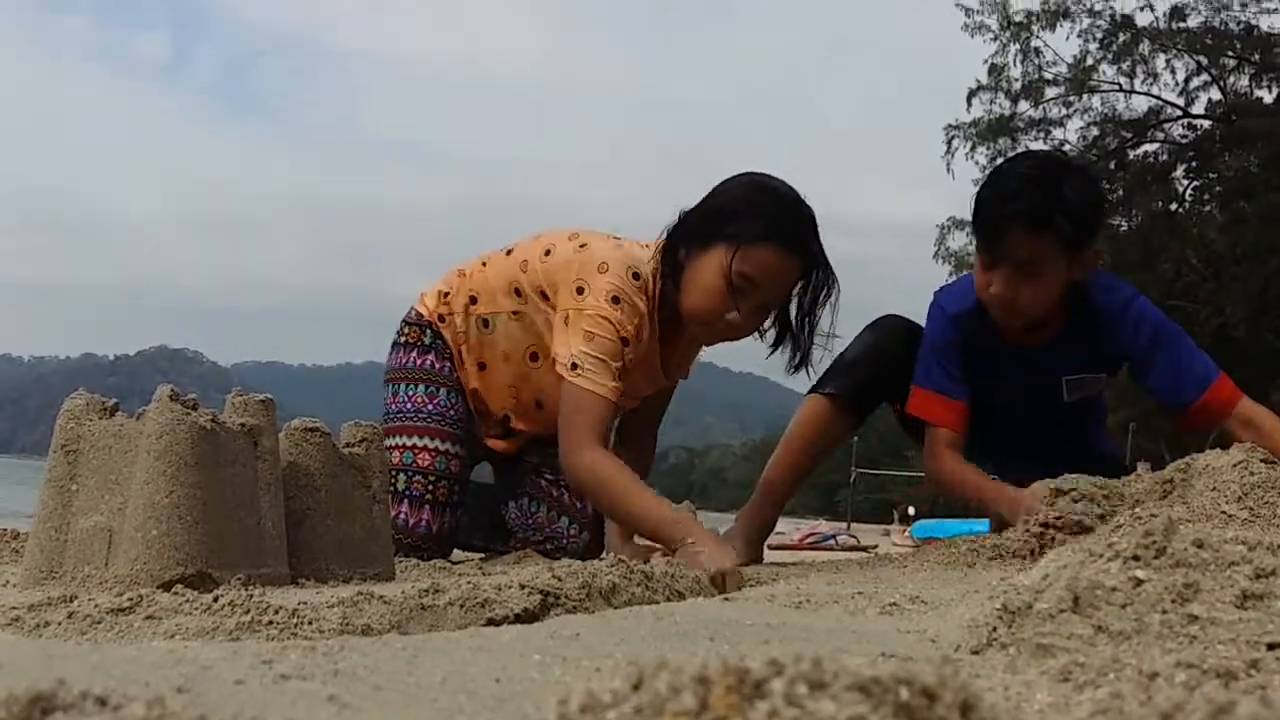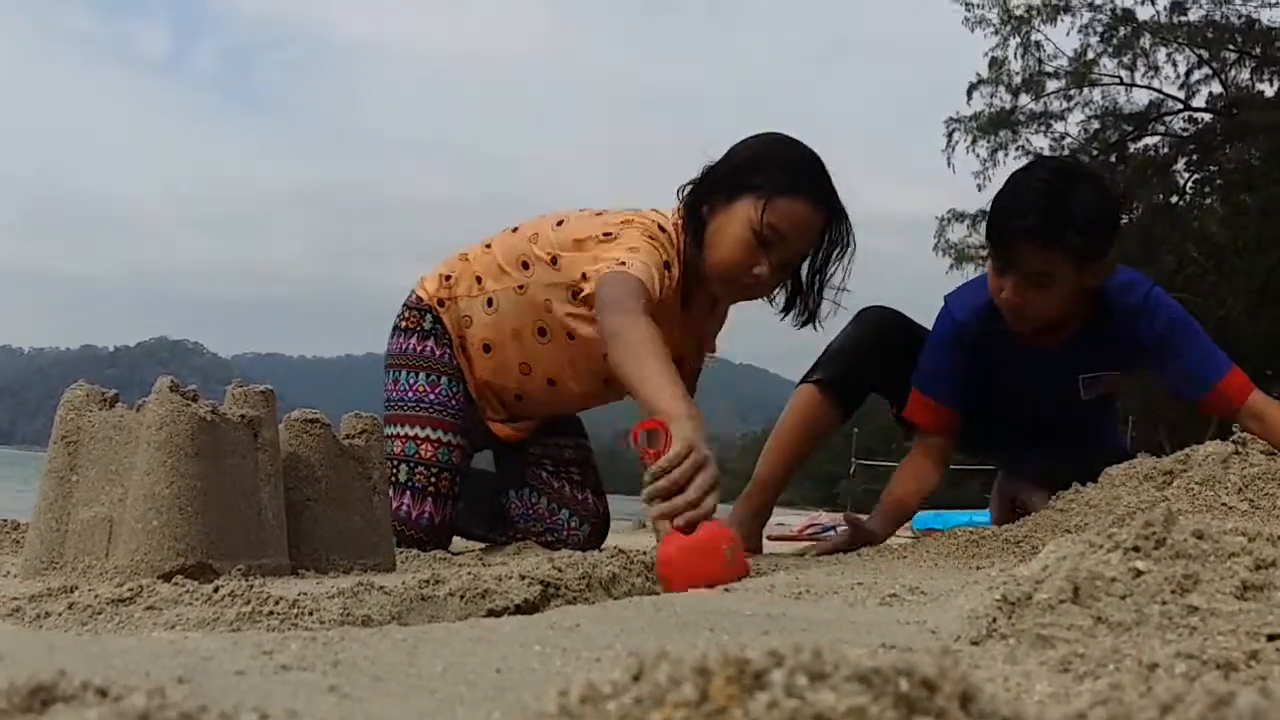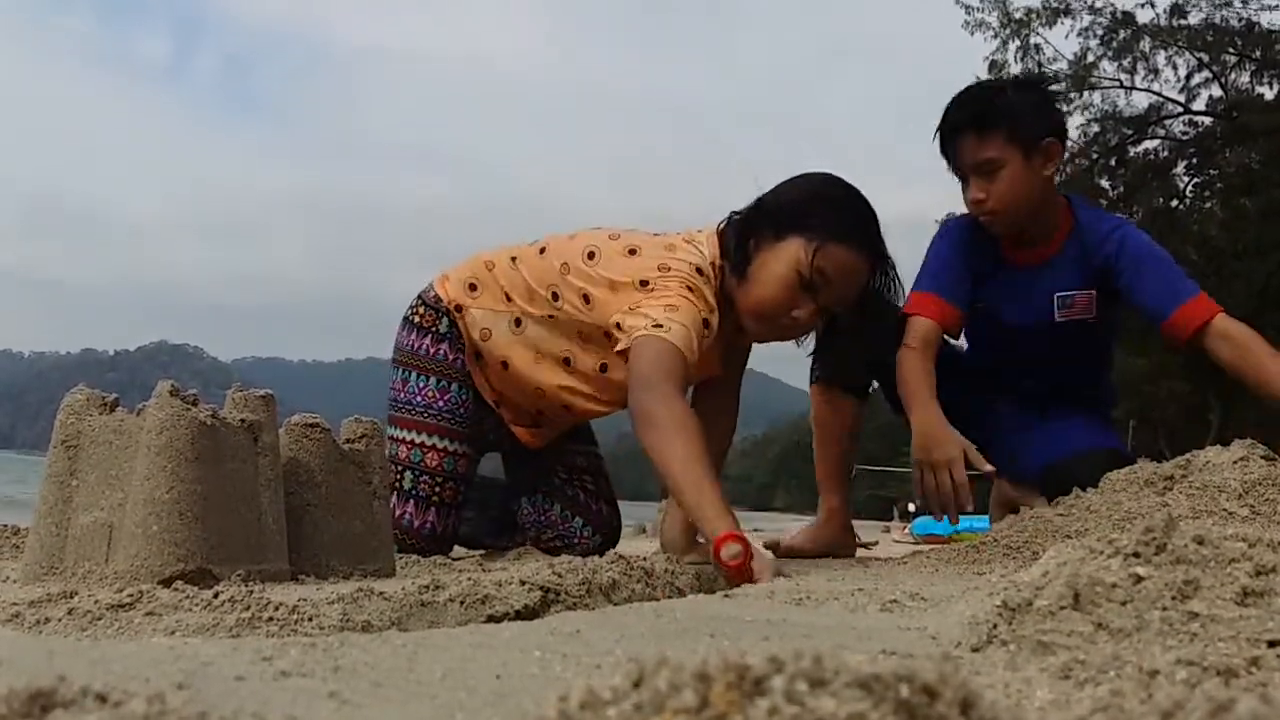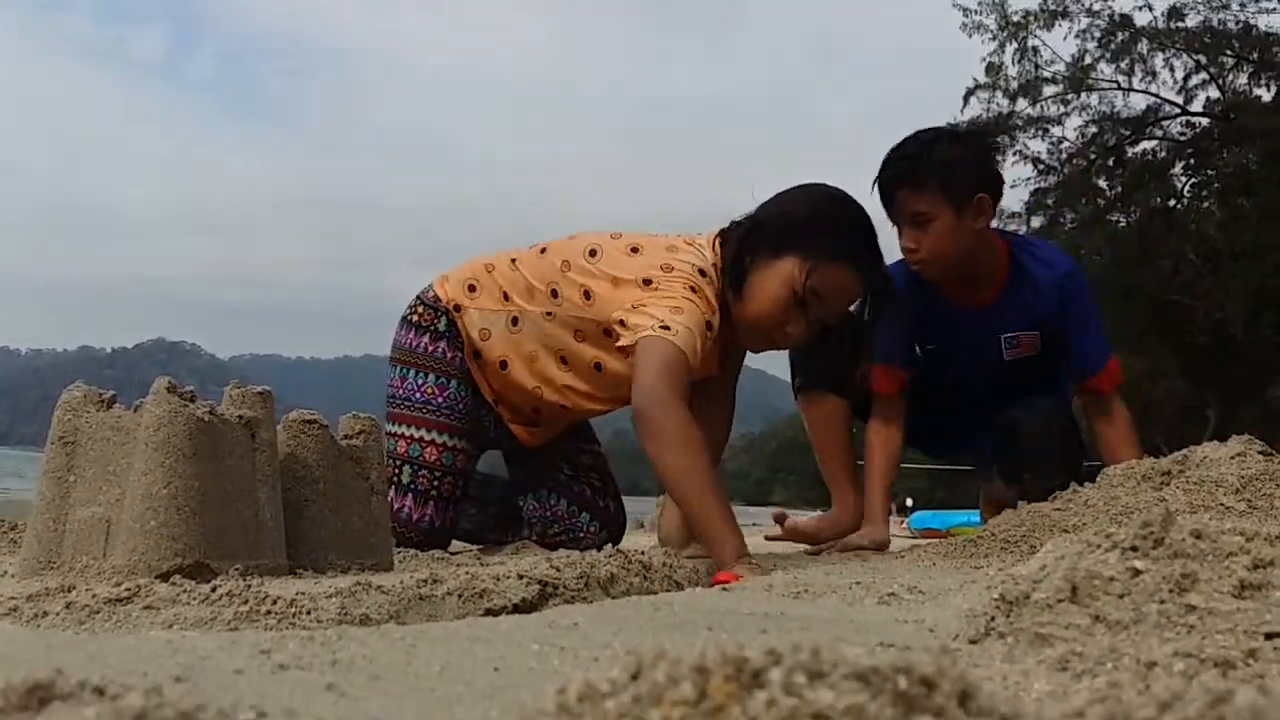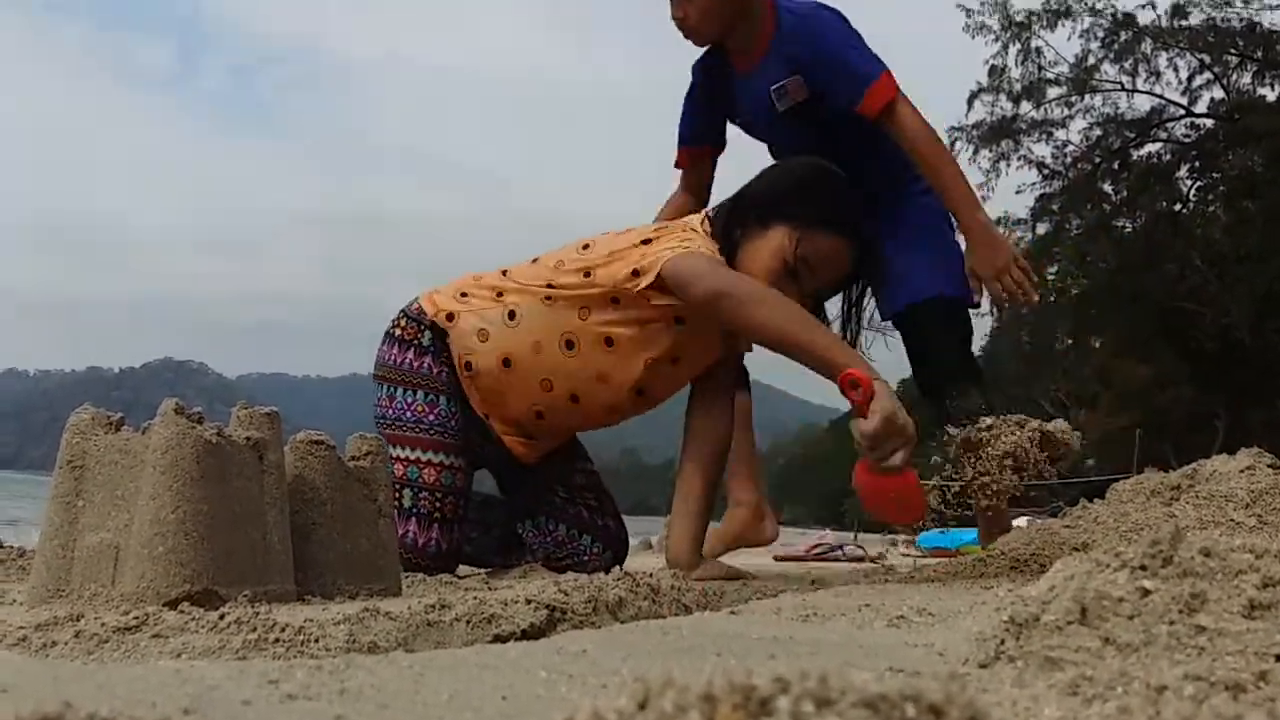
dt=0.5s
person 1, frame 1
left shoulder: (1119, 312)
right shoulder: (956, 310)
right elbow: (939, 456)
right wrist: (1017, 501)
left hip: (1069, 464)
right hip: (977, 445)
right knee: (890, 339)
left ankle: (1030, 521)
right ankle: (750, 523)
person 1, frame 2
left shoulder: (1137, 311)
right shoulder: (967, 316)
right elbow: (929, 450)
right wrist: (872, 529)
left hip: (1077, 452)
right hip: (986, 424)
right knee: (876, 333)
left ankle: (1033, 499)
right ankle: (746, 518)
person 1, frame 3
left shoulder: (1110, 243)
right shoulder: (961, 240)
left elbow: (1217, 332)
right elbow: (921, 343)
right wrist: (929, 427)
left hip: (1062, 426)
right hip: (977, 407)
left knee: (1104, 486)
left ankle: (1023, 498)
person 1, frame 4
left shoulder: (1052, 278)
right shoulder: (903, 287)
left elbow: (1105, 406)
right elbow: (886, 411)
right wrist: (875, 522)
left hip: (1026, 424)
right hip: (938, 418)
left knee: (1042, 429)
right knee: (819, 337)
left ankle: (1004, 504)
right ankle: (849, 514)
person 1, frame 5
right shoulder: (711, 77)
left elbow: (901, 120)
right elbow: (690, 194)
left wrist: (976, 225)
left hip: (895, 208)
left knee: (941, 343)
right ankle: (746, 511)
person 2, frame 1
left shoulder: (685, 325)
right shoulder: (615, 292)
left elbow: (633, 443)
right elbow: (581, 457)
left wrist: (621, 542)
right wrist: (693, 539)
left knee: (572, 543)
right knee: (413, 537)
left ankle: (460, 511)
person 2, frame 2
left shoulder: (707, 301)
right shoulder: (642, 244)
left elbow: (658, 399)
right elbow: (621, 323)
left wrist: (680, 504)
right wrist: (686, 433)
right hip: (445, 332)
left knee: (575, 534)
right knee: (415, 531)
left ankle: (461, 491)
person 2, frame 3
left shoulder: (733, 299)
right shoulder: (681, 288)
left elbow: (714, 415)
right elbow: (655, 402)
right wrist: (733, 541)
right hip: (455, 332)
left knee: (587, 540)
right knee: (415, 536)
person 2, frame 4
left shoulder: (728, 302)
right shoulder: (684, 290)
left elbow: (710, 417)
right elbow: (655, 405)
right wrist: (735, 559)
right hip: (454, 332)
left knee: (591, 533)
right knee: (413, 529)
left ankle: (457, 503)
person 2, frame 5
left shoulder: (724, 327)
right shoulder: (690, 247)
left elbow: (712, 428)
right elbow: (716, 289)
left wrist: (686, 556)
right wrist: (866, 384)
left knee: (594, 554)
right knee: (420, 551)
left ankle: (457, 517)
